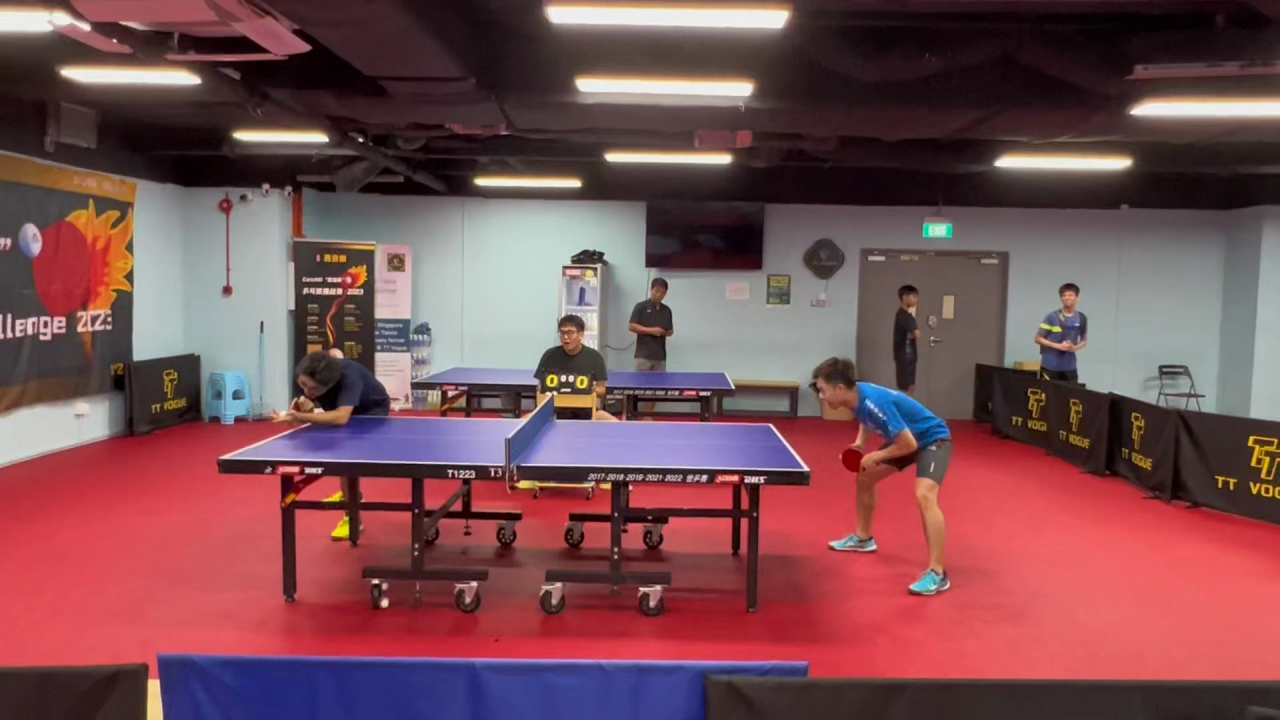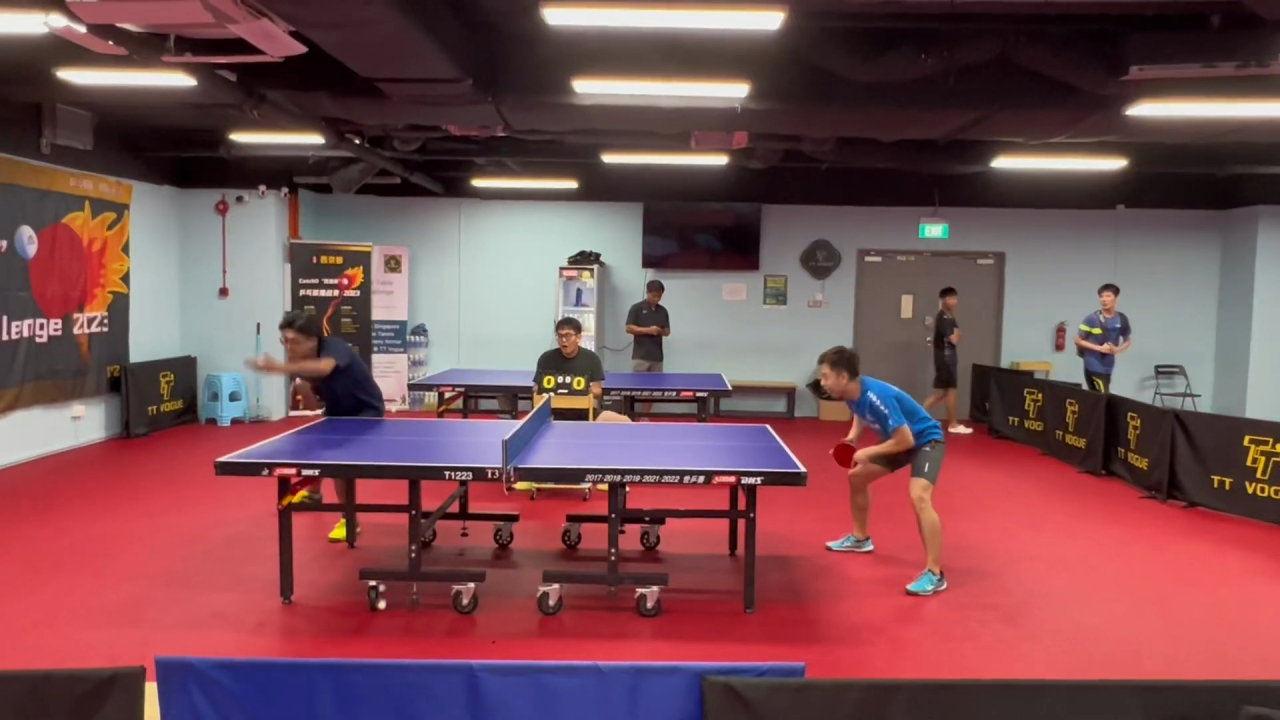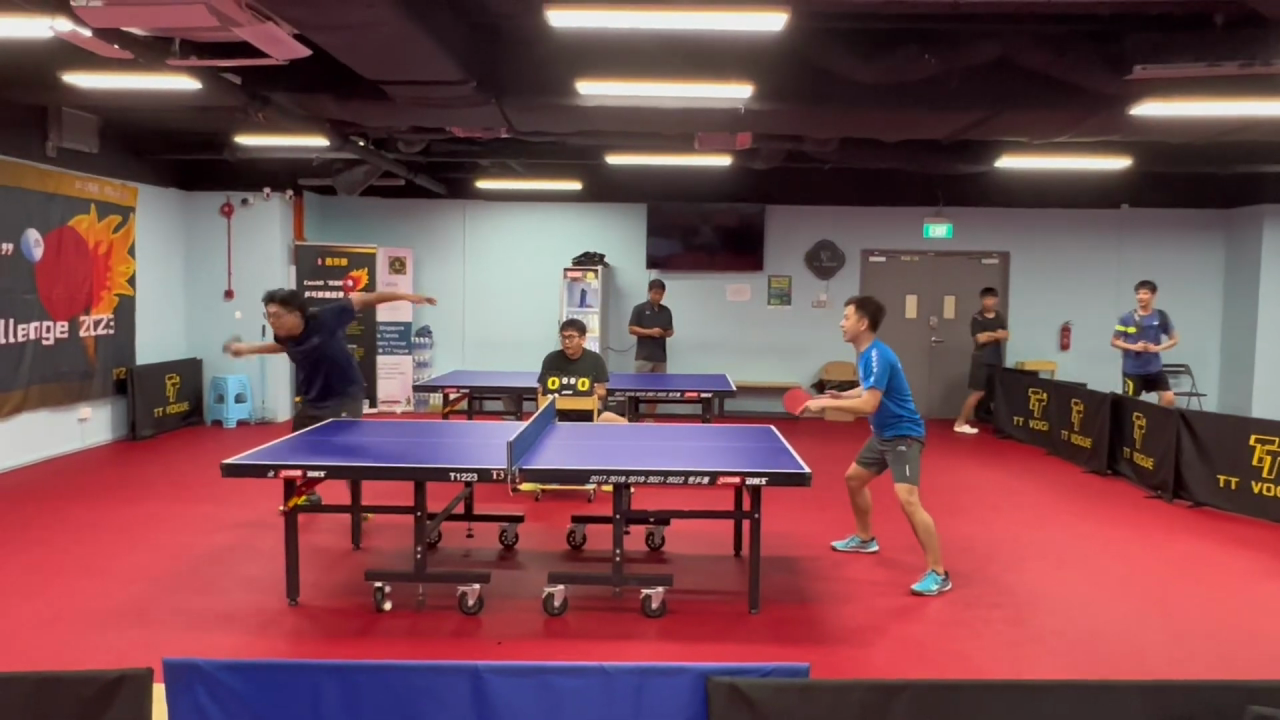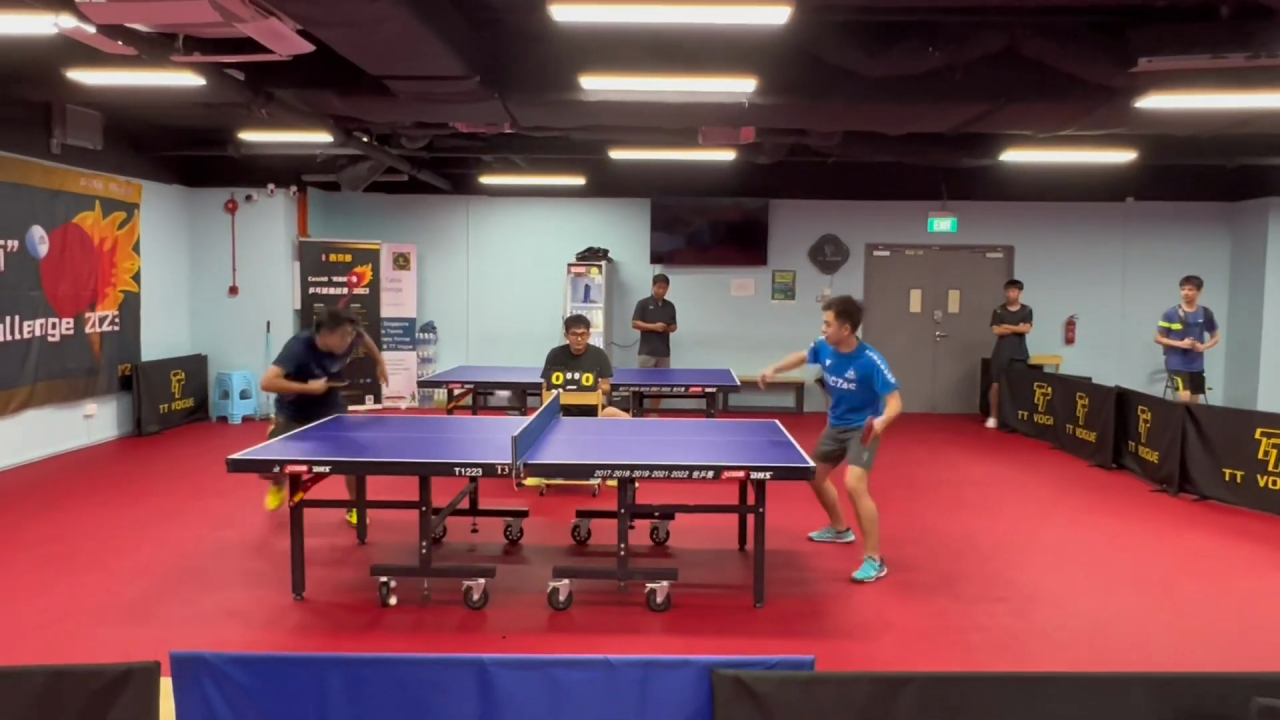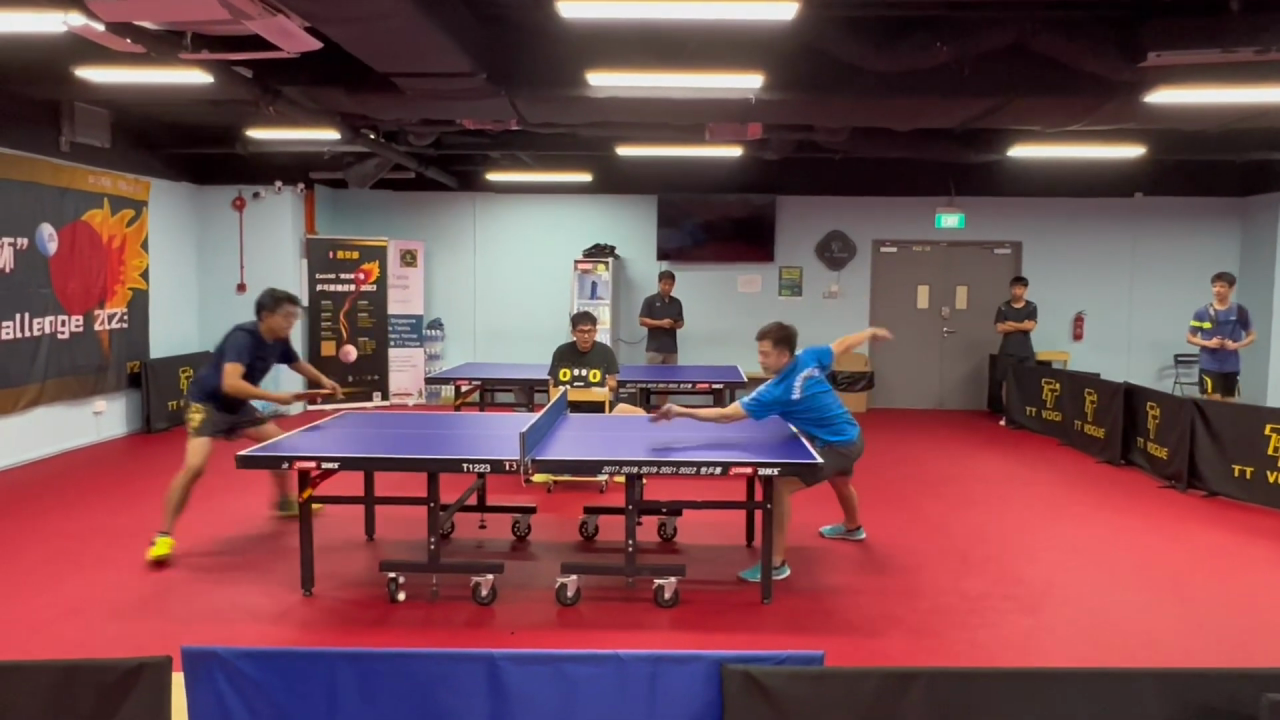
dt=0.5s
person 1, frame 1
left shoulder: (876, 404)
right shoulder: (856, 394)
left elbow: (909, 445)
right elbow: (868, 421)
left wrist: (875, 457)
right wrist: (859, 443)
left hip: (933, 440)
right hip: (905, 438)
left knee: (924, 496)
right knee: (864, 477)
left ankle: (937, 574)
right ankle: (863, 537)
person 1, frame 2
left shoulder: (879, 398)
right shoulder: (851, 392)
left elbow: (906, 441)
right elbow: (861, 416)
left wrist: (868, 452)
right wrist: (851, 439)
left hip: (926, 440)
right hip: (899, 439)
left knee: (919, 496)
right knee: (856, 476)
left ankle: (934, 574)
right ankle: (860, 538)
person 1, frame 3
left shoulder: (878, 357)
right shoulder: (864, 353)
left elbow: (868, 405)
left wrist: (825, 404)
right wrist: (839, 395)
left hip: (904, 436)
right hip: (882, 434)
left knee: (908, 500)
right knee: (853, 479)
left ankle: (938, 573)
right ankle: (865, 538)
person 1, frame 4
left shoulder: (871, 362)
right shoulder: (824, 347)
left elbow: (895, 402)
right elbow: (802, 357)
left wrist: (882, 421)
right wrist: (774, 370)
left hip: (864, 428)
right hip: (836, 426)
left knee: (854, 485)
right knee: (815, 476)
left ankle: (874, 558)
right ankle: (838, 528)
person 1, frame 5
left shoulder: (778, 390)
right shoulder: (810, 359)
left elbow: (727, 415)
right elbow: (843, 344)
left wrist: (680, 411)
right wrist: (870, 333)
left hip: (836, 447)
right hip: (850, 437)
left knee: (781, 487)
right knee: (840, 481)
left ankle: (776, 563)
right ankle: (852, 527)
person 2, frame 1
left shoulder: (349, 377)
right shoulder: (307, 378)
left elbow: (341, 417)
left wrist: (300, 417)
right wrist: (306, 405)
left hip: (372, 410)
right hip: (341, 408)
right ankle: (349, 493)
person 2, frame 2
left shoulder: (333, 347)
right shoulder: (299, 361)
left elbow: (321, 369)
right elbow: (310, 401)
left wrist: (279, 368)
right wrist: (304, 390)
left hip: (365, 411)
right hip: (337, 411)
left ankle: (349, 520)
right ankle: (314, 494)
person 2, frame 3
left shoulder: (325, 319)
right shoulder: (283, 333)
left elbow: (363, 299)
left wrist: (406, 296)
right wrist: (248, 349)
left hip: (345, 396)
right hip: (312, 399)
right ankle: (309, 495)
person 2, frame 4
left shoulder: (351, 338)
right shoulder: (298, 347)
left elbow: (364, 339)
right elbow: (266, 383)
left wrist: (381, 365)
right wrist: (307, 388)
left hip: (329, 408)
right hip: (293, 412)
left ankle: (354, 507)
right ankle: (279, 487)
person 2, frame 5
left shoulder: (279, 341)
right shoulder: (242, 337)
left elbow: (299, 365)
right elbow: (231, 384)
left wrist: (323, 381)
right wrist: (274, 397)
left hip: (237, 406)
right hip: (207, 404)
right knee: (194, 466)
left ankle: (286, 503)
right ankle: (162, 537)
